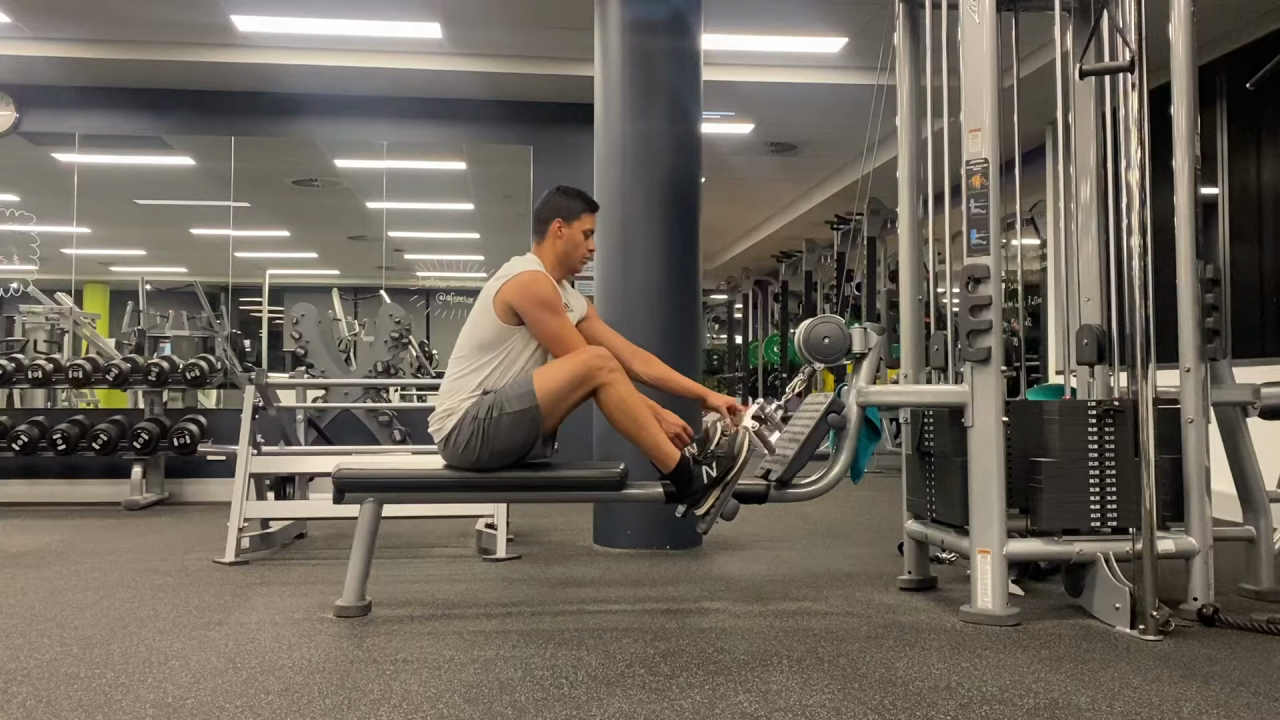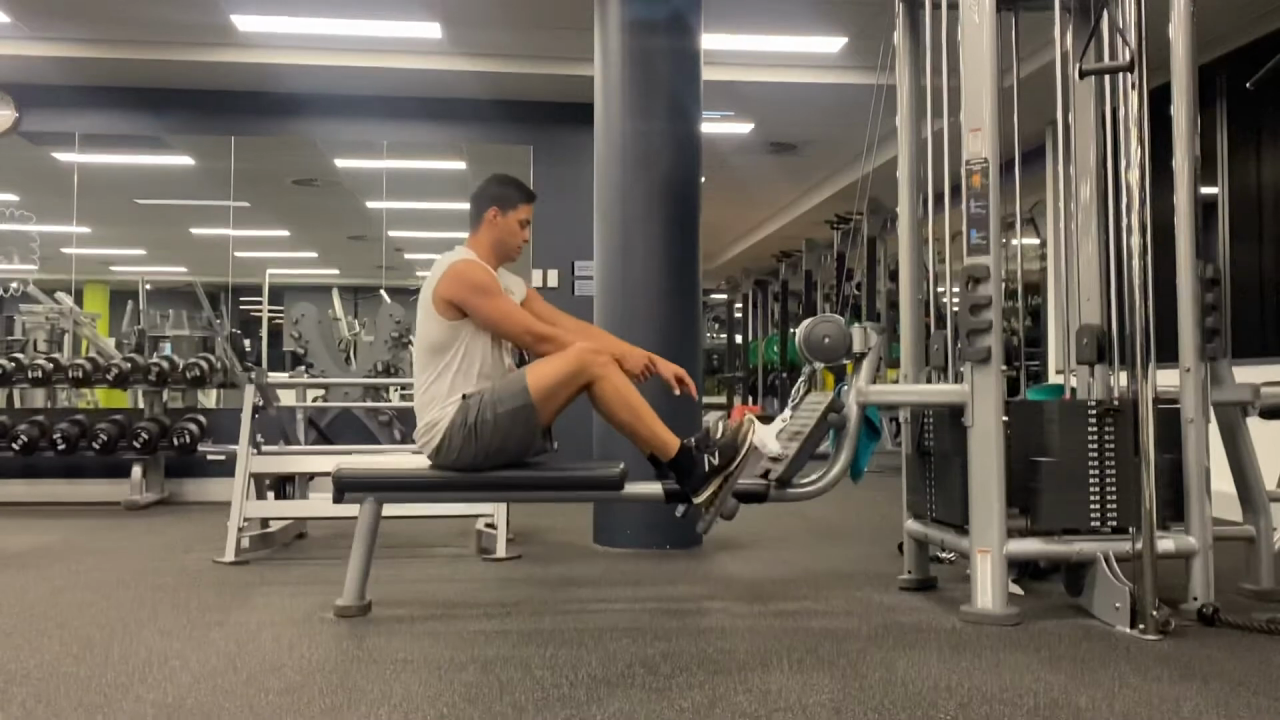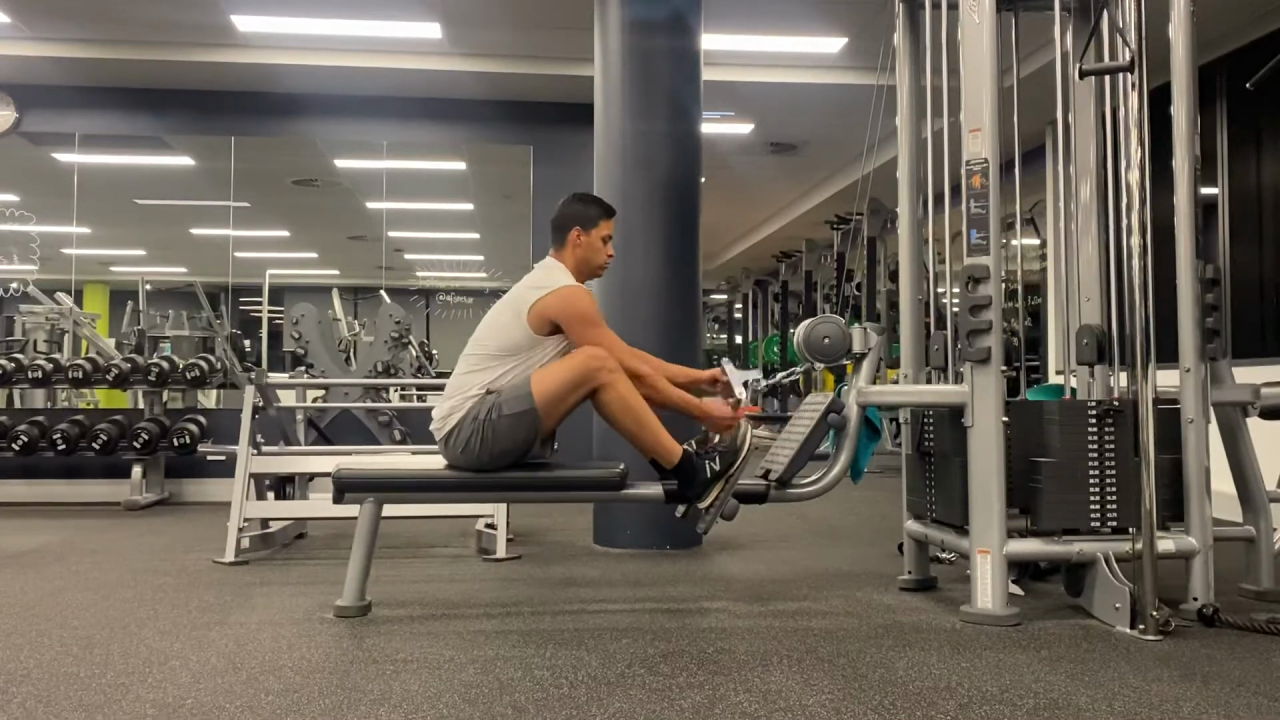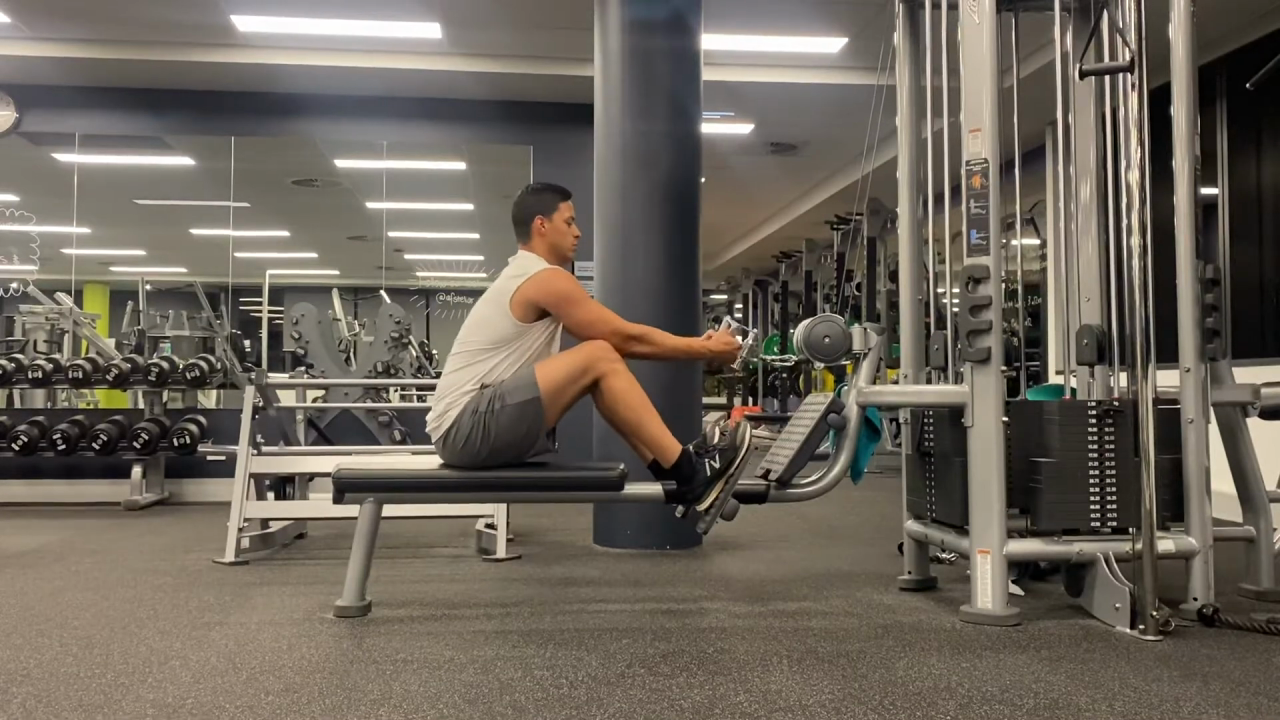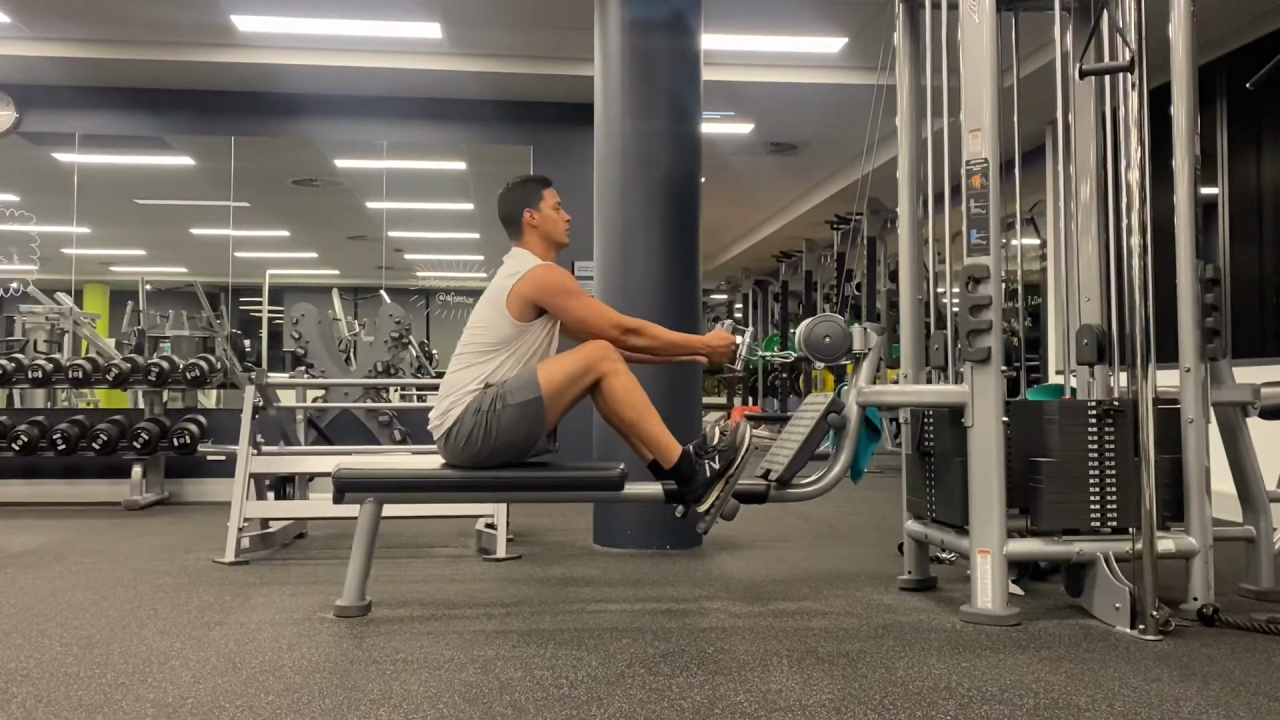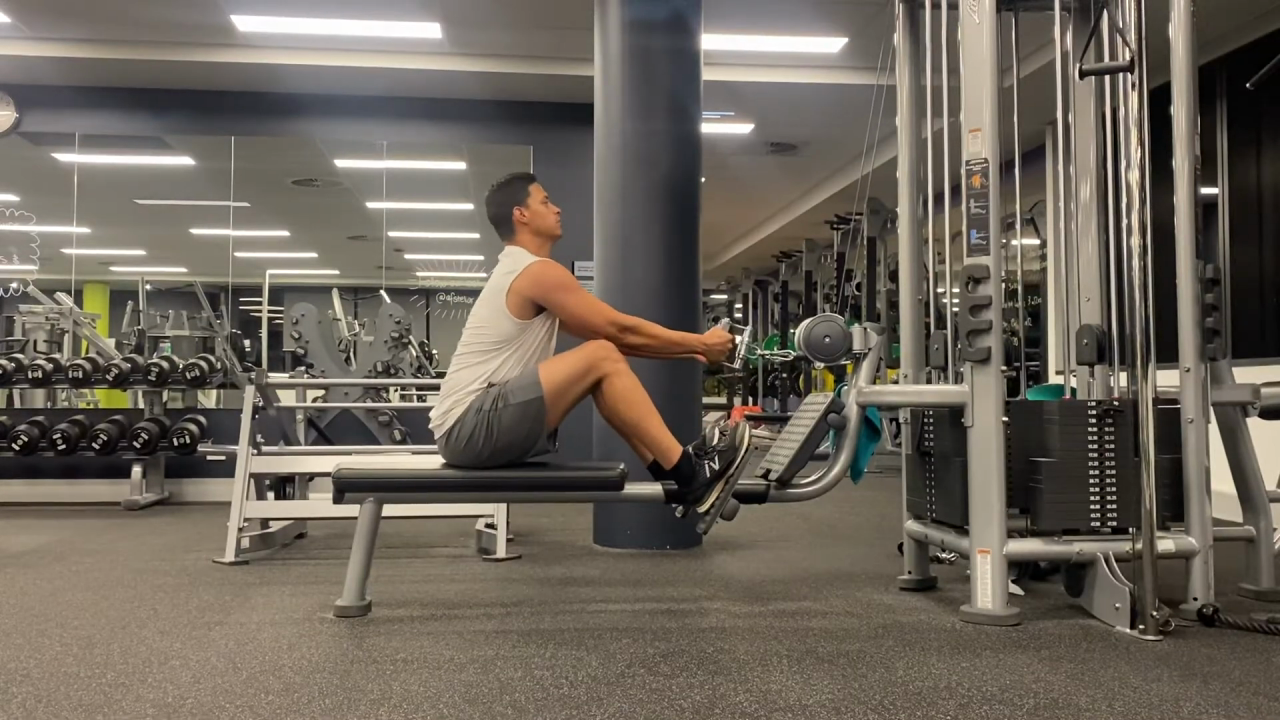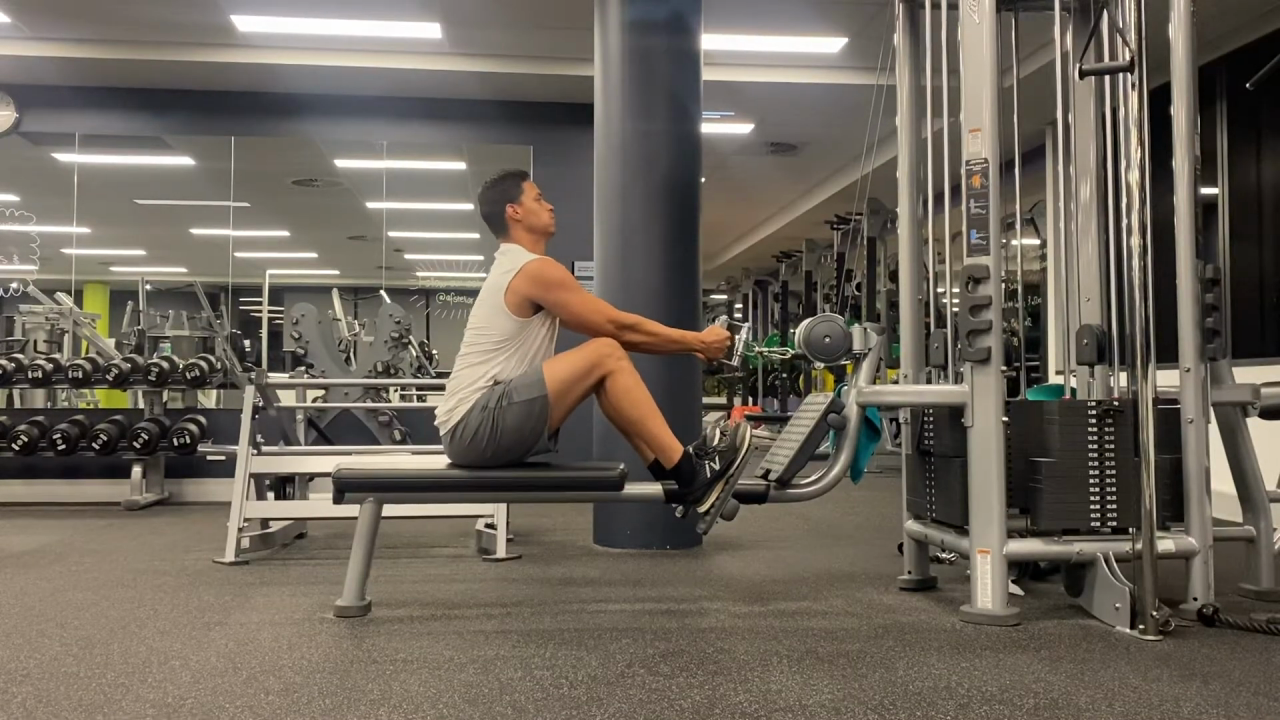
dt=0.7s
person 1, frame 1
left shoulder: (569, 299)
right shoulder: (530, 282)
left elbow: (633, 359)
right elbow: (590, 364)
left wrist: (707, 395)
right wrist: (656, 415)
left hip: (495, 425)
right hip: (466, 430)
right knee: (598, 364)
left ankle: (678, 461)
right ankle: (688, 478)
person 1, frame 2
left shoulder: (504, 282)
right shoulder: (463, 272)
left elbow: (579, 330)
right elbow: (536, 338)
left wrist: (656, 361)
right wrist: (619, 355)
left hip: (479, 421)
right hip: (454, 433)
left knee: (590, 360)
right knee: (589, 358)
left ankle: (674, 457)
right ankle: (687, 466)
person 1, frame 3
left shoulder: (554, 285)
right shoulder: (567, 295)
left elbow: (628, 360)
right elbow: (632, 373)
left wrist: (697, 377)
right wrist: (701, 410)
left hip: (493, 424)
right hip: (468, 431)
left knee: (605, 369)
right knee: (596, 364)
left ankle: (678, 462)
right ankle: (691, 473)
person 1, frame 4
left shoulder: (529, 277)
right shoulder: (545, 279)
left elbow: (620, 338)
right elbow: (626, 338)
left wrist: (695, 344)
right wrist: (705, 349)
left hip: (483, 425)
right hip: (466, 428)
left knee: (603, 357)
right knee: (600, 357)
left ankle: (673, 466)
right ankle: (690, 475)
person 1, frame 5
left shoulder: (526, 274)
right shoulder: (541, 276)
left elbow: (613, 337)
right elbow: (623, 331)
left wrist: (687, 354)
right wrist: (703, 345)
left hip: (482, 423)
right hip: (469, 428)
left knee: (602, 356)
right knee: (601, 359)
left ankle: (673, 466)
right ankle: (689, 474)
person 1, frame 6
left shoulder: (519, 271)
right shoulder: (537, 272)
left elbow: (609, 332)
right elbow: (619, 329)
left wrist: (688, 350)
right wrist: (700, 344)
left hip: (481, 424)
right hip: (469, 428)
left knee: (604, 352)
right knee: (603, 357)
left ankle: (675, 469)
right ankle: (689, 475)
person 1, frame 7
left shoulder: (516, 268)
right shoulder: (534, 270)
left elbow: (612, 328)
right elbow: (618, 326)
left wrist: (688, 343)
right wrist: (697, 341)
left hip: (482, 422)
right hip: (475, 426)
left knee: (605, 354)
right knee: (607, 354)
left ankle: (676, 467)
right ankle: (689, 475)
